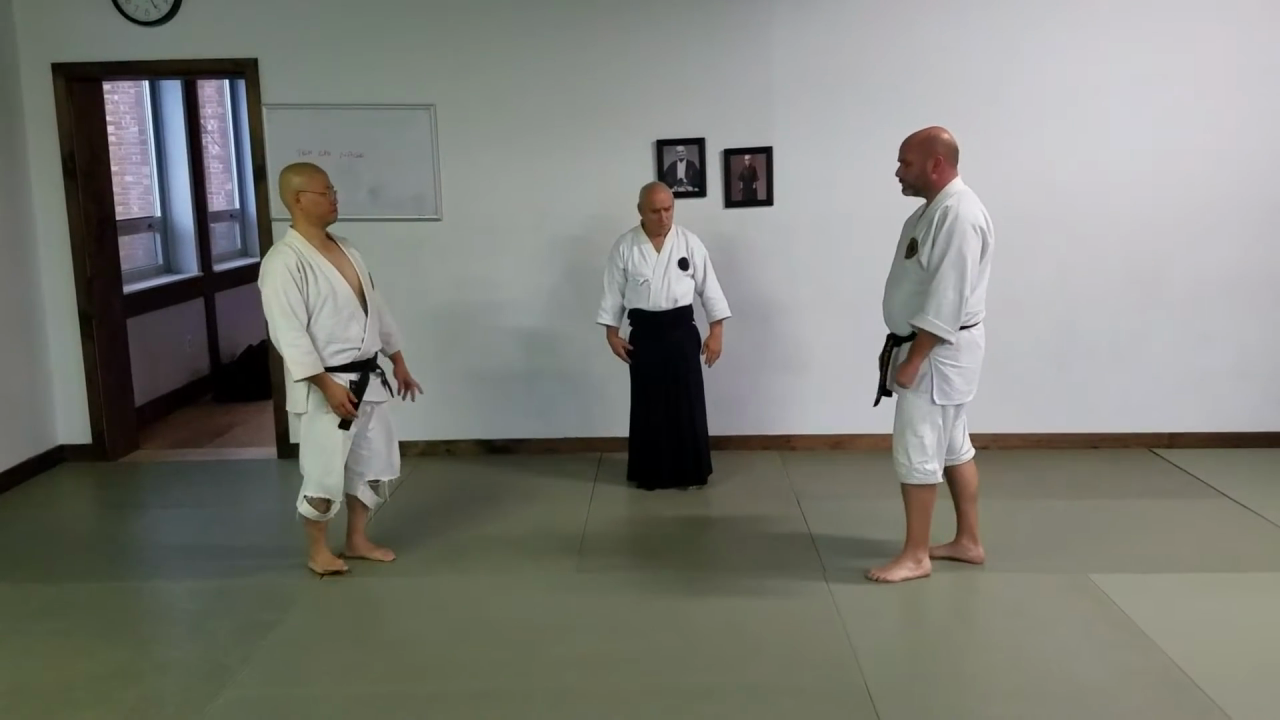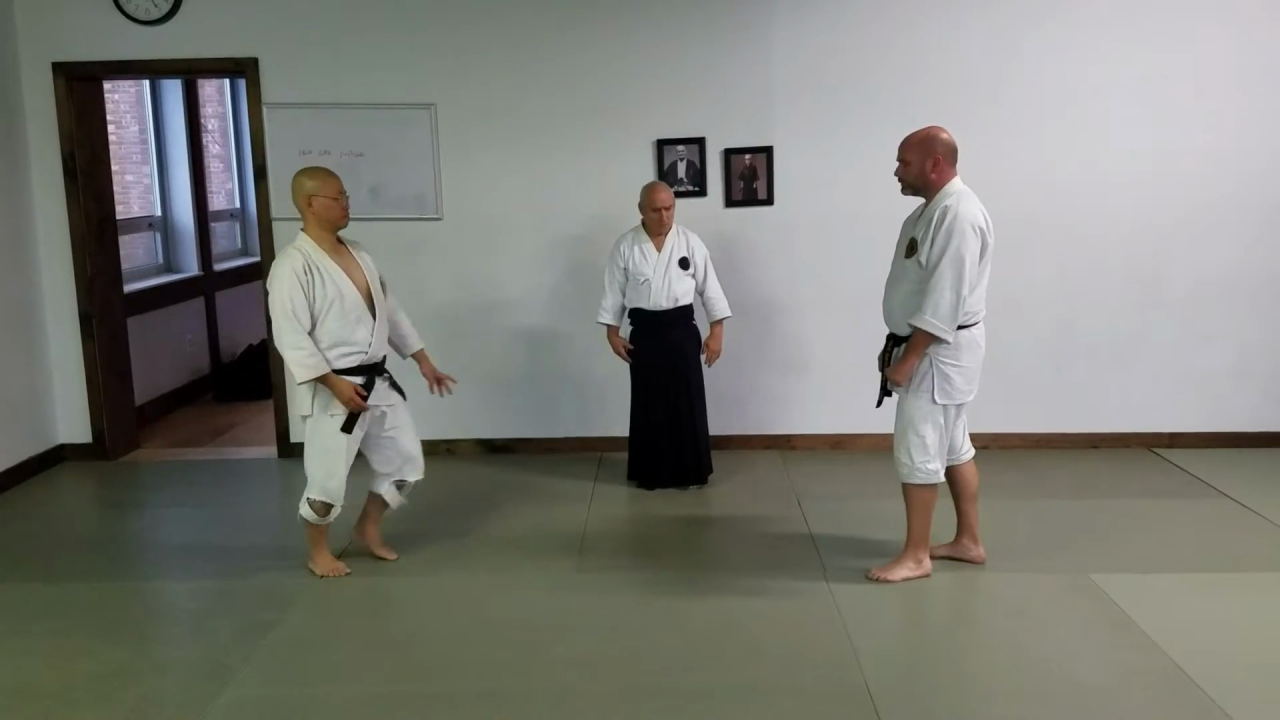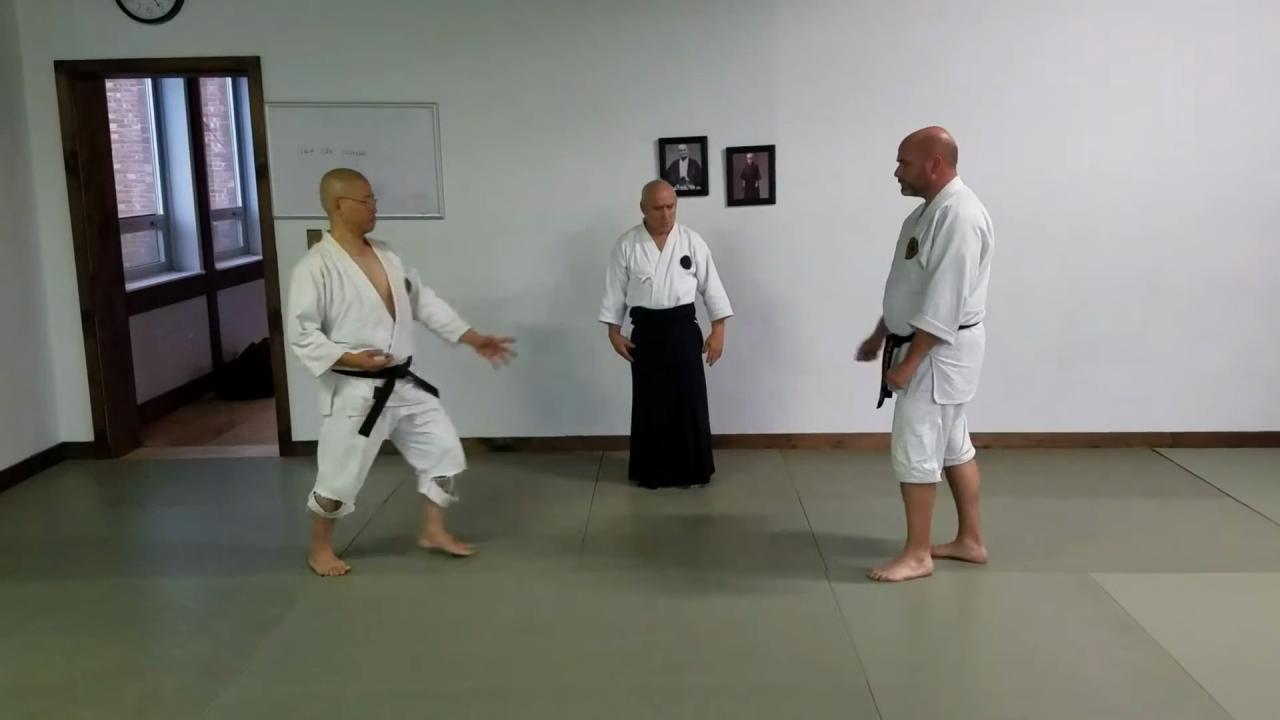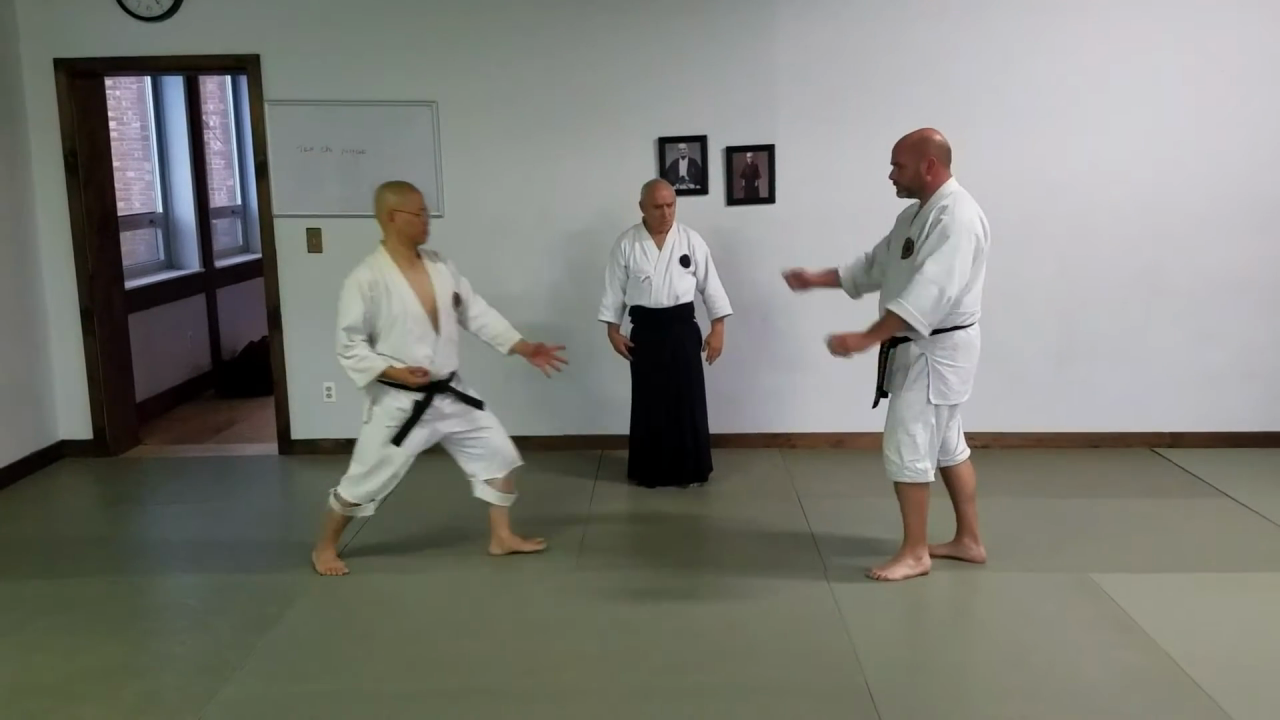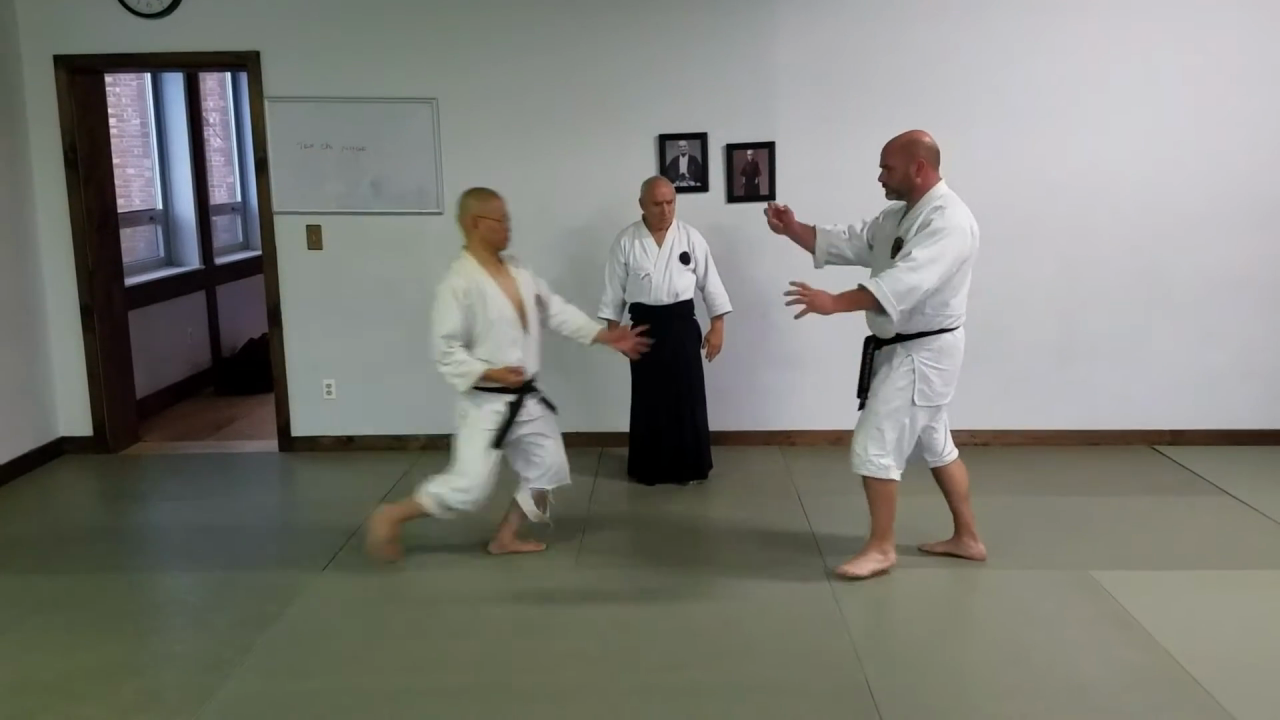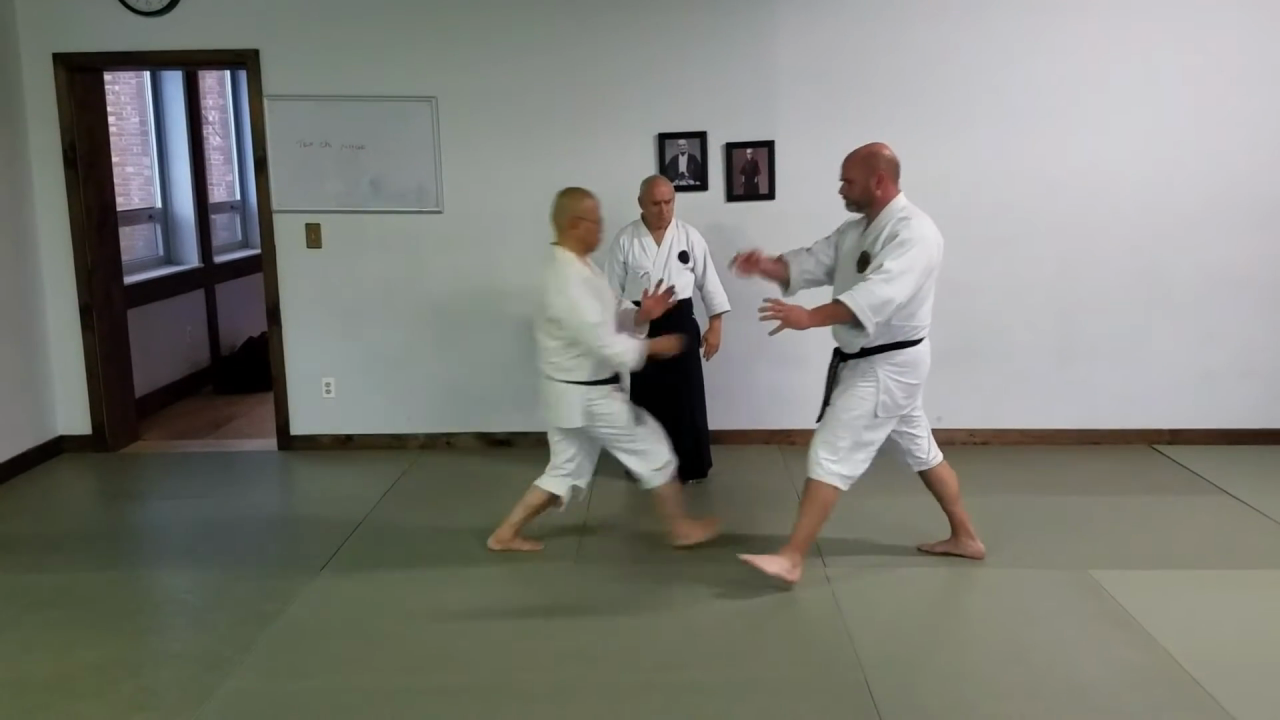
dt=0.2s
person 1, frame 1
left shoulder: (958, 215)
right shoulder: (933, 210)
left elbow: (945, 302)
left wrist: (911, 361)
right wrist: (897, 349)
left hip: (938, 352)
right hip: (924, 348)
left knee: (917, 451)
right knee: (952, 446)
left ankle: (915, 555)
right ankle: (968, 541)
person 1, frame 2
left shoulder: (957, 214)
right shoulder: (932, 209)
left elbow: (943, 301)
left wrist: (908, 359)
right wrist: (897, 348)
left hip: (938, 352)
right hip: (928, 349)
left knee: (918, 451)
right knee: (952, 446)
left ankle: (916, 555)
right ankle: (968, 541)
person 1, frame 3
left shoulder: (958, 214)
right shoulder: (929, 211)
left elbow: (945, 302)
left wrist: (907, 363)
right wrist: (880, 334)
left hip: (939, 353)
right hip: (927, 349)
left knee: (915, 451)
right knee: (951, 445)
left ankle: (918, 555)
right ankle: (970, 540)
person 1, frame 4
left shoulder: (956, 216)
right shoulder: (919, 213)
left elbow: (928, 293)
right elbow: (875, 264)
left wrist: (866, 337)
right wrist: (818, 279)
left hip: (937, 352)
right hip: (924, 351)
left knee: (906, 450)
right knee: (947, 446)
left ankle: (914, 553)
right ankle: (968, 540)
person 1, frame 5
left shoulder: (949, 219)
right shoulder: (898, 215)
left elbow: (907, 281)
right elbow: (846, 242)
left wrist: (834, 302)
right wrist: (792, 228)
left hip: (921, 353)
right hip: (904, 351)
left knee: (874, 447)
right knee: (936, 445)
left ankle: (880, 548)
right ankle: (967, 537)
person 1, frame 6
left shoulder: (913, 232)
right shoulder: (857, 230)
left elbow: (879, 293)
right elbow: (811, 262)
left wrist: (813, 318)
right wrist: (766, 266)
left hip: (887, 367)
right hip: (874, 363)
left knee: (830, 456)
right knee: (921, 450)
left ankle: (792, 559)
right ankle: (965, 537)
person 2, frame 1
left shoulder: (345, 249)
right shoulder: (284, 261)
left elbow: (374, 308)
right elbow: (289, 334)
left wrist: (398, 362)
right wrist: (327, 384)
left hip: (367, 378)
right hip: (324, 385)
left knee: (376, 464)
right knee: (324, 472)
left ankle: (356, 539)
right ankle: (318, 550)
person 2, frame 2
left shoulder: (356, 253)
right shoulder: (293, 264)
left elbow: (389, 310)
right elbow: (290, 337)
left wrist: (424, 360)
right wrist: (338, 383)
left hip: (376, 381)
right hip: (333, 391)
left knee: (405, 459)
right knee: (327, 478)
left ankle: (367, 529)
right ankle: (318, 551)
person 2, frame 3
left shoulder: (386, 255)
right shoulder: (316, 266)
left elbow: (425, 301)
right elbow: (301, 334)
left wrist: (473, 338)
right wrist: (349, 359)
left hip: (403, 382)
right hip: (356, 390)
left knee: (443, 452)
right knee: (341, 476)
left ankle: (435, 531)
right ankle: (320, 549)
person 2, frame 4
left shoulder: (440, 267)
right shoulder: (368, 280)
left elbow: (478, 314)
right elbow: (349, 345)
left wrist: (525, 347)
right wrist: (394, 372)
left hip: (449, 396)
right hip: (400, 402)
left knee: (497, 455)
right knee: (364, 479)
left ankle: (501, 537)
right ankle: (325, 546)
person 2, frame 5
left shoulder: (516, 271)
right shoulder: (459, 283)
left elbow: (554, 308)
right elbow: (446, 352)
left wrist: (603, 335)
right wrist: (491, 375)
left hip: (525, 398)
right hip: (486, 400)
left knee: (548, 470)
right knee: (467, 489)
left ankle: (504, 537)
right ankle: (392, 518)
person 2, frame 6
left shoulder: (579, 268)
right shoulder: (571, 279)
left elbow: (607, 319)
right elbow: (598, 342)
left wrist: (641, 313)
right wrist: (651, 347)
left hip: (572, 390)
right hip: (587, 395)
left knee: (568, 468)
right knee: (653, 452)
left ankle: (507, 532)
right ankle: (680, 527)
person 3, frame 1
left shoulder: (689, 242)
right shoulder: (624, 246)
left elbow: (708, 287)
right elbow: (613, 292)
left wrist: (716, 331)
right wrist: (612, 334)
left hip: (681, 331)
right hip: (644, 333)
left knee: (687, 403)
right knee: (647, 405)
left ankle: (690, 471)
right ankle: (649, 472)
person 3, frame 2
left shoulder: (690, 241)
right shoulder: (625, 245)
left elbow: (709, 287)
right elbow: (614, 291)
left wrist: (716, 331)
right wrist: (613, 332)
left hip: (681, 330)
right hip: (644, 332)
left knee: (688, 402)
right knee: (647, 404)
left ankle: (690, 471)
right ankle: (649, 472)
person 3, frame 3
left shoulder: (692, 241)
right shoulder: (627, 244)
left elbow: (711, 286)
right elbow: (616, 290)
left wrist: (718, 330)
right wrist: (614, 332)
left hip: (683, 329)
right hip: (646, 331)
left knee: (689, 401)
right knee: (649, 403)
left ankle: (692, 470)
right ankle: (651, 470)
person 3, frame 4
left shoulder: (691, 239)
right shoulder: (626, 243)
left elbow: (710, 285)
right elbow: (615, 289)
left wrist: (717, 328)
right wrist: (614, 330)
left hip: (682, 328)
right hip: (645, 330)
left knee: (688, 400)
right knee: (648, 402)
left ankle: (690, 469)
right ankle: (649, 469)
person 3, frame 5
left shoulder: (690, 237)
right shoulder: (626, 240)
left elbow: (709, 281)
right elbow: (614, 287)
left wrist: (717, 325)
right wrist: (613, 327)
left hip: (682, 325)
right hip: (644, 327)
left knee: (688, 397)
right knee: (648, 399)
left ankle: (690, 467)
right ankle: (648, 467)
person 3, frame 6
left shoulder: (689, 236)
right shoulder: (625, 238)
left elbow: (708, 280)
right elbow: (614, 285)
left wrist: (716, 324)
left hip: (682, 323)
right hip: (644, 327)
left knee: (688, 395)
right knee: (647, 396)
left ankle: (691, 464)
